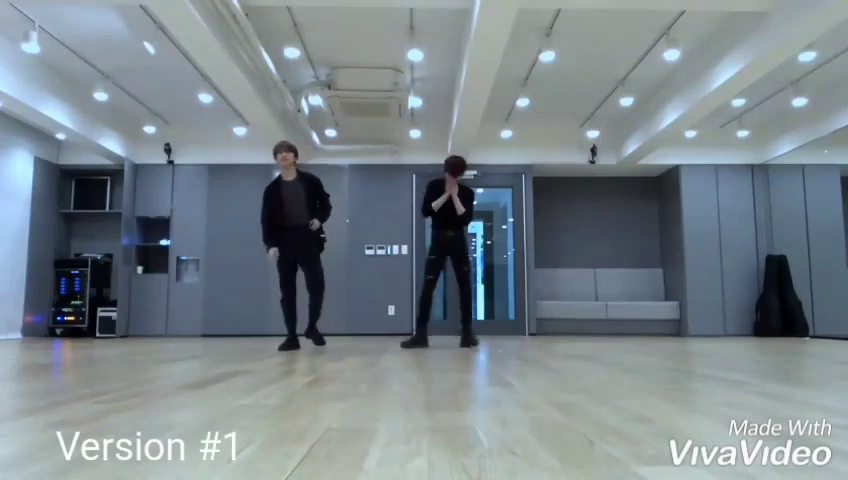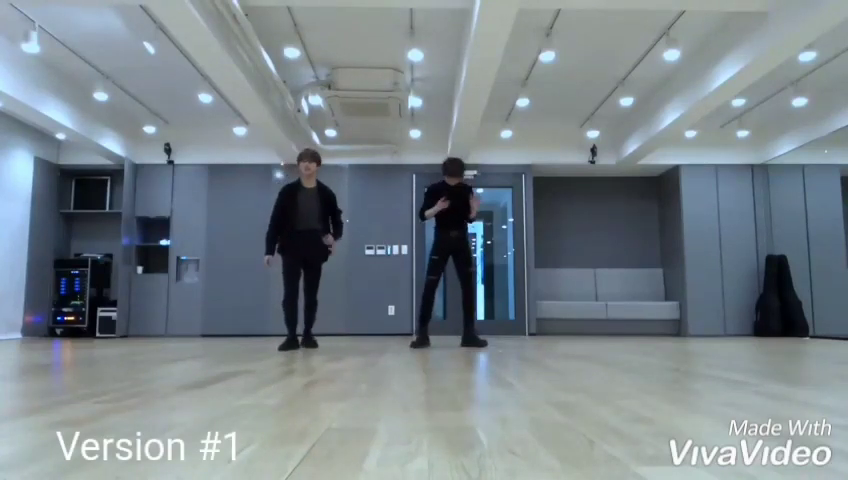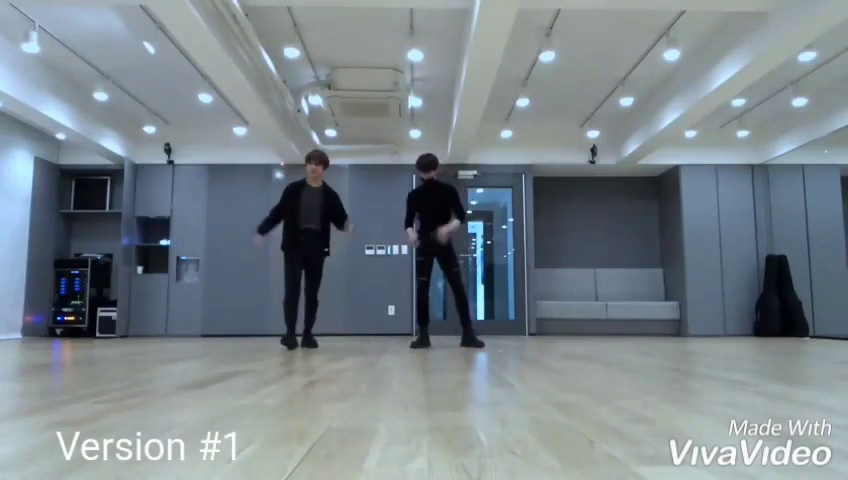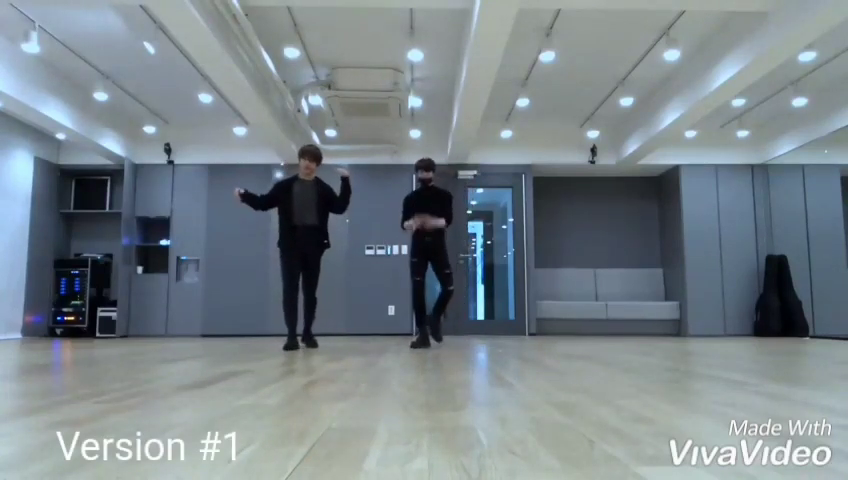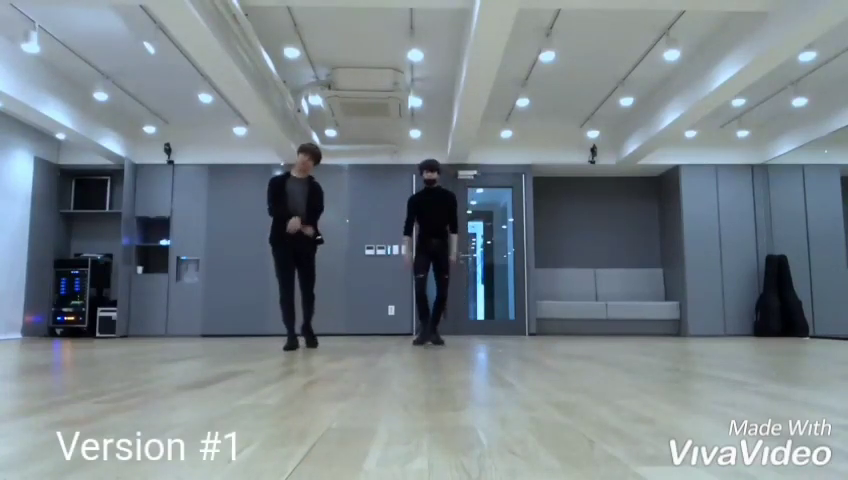
dt=0.5s
person 1, frame 1
left shoulder: (310, 181)
right shoulder: (272, 189)
left elbow: (325, 203)
right elbow: (267, 220)
left wrist: (320, 219)
right wrist: (270, 244)
left hip: (308, 240)
right hip: (285, 242)
left knee: (316, 285)
right knee: (287, 290)
left ankle: (312, 327)
right ankle: (292, 336)
person 1, frame 2
left shoulder: (326, 193)
right shoulder: (288, 191)
left elbow: (336, 218)
right elbow: (276, 221)
left wrist: (334, 236)
right wrist: (269, 249)
left hip: (316, 247)
right hip: (292, 245)
left knee: (311, 293)
right knee: (290, 292)
left ankle: (307, 334)
right ankle: (291, 336)
person 1, frame 3
left shoulder: (329, 194)
right shoulder: (293, 189)
left elbow: (340, 218)
right elbow: (278, 212)
left wrist: (346, 225)
right wrist: (262, 230)
left hip: (317, 247)
right hip: (294, 245)
left knee: (312, 293)
right knee: (292, 290)
left ankle: (307, 334)
right ankle: (290, 332)
person 1, frame 4
left shoulder: (323, 188)
right shoulder: (285, 186)
left elbow: (339, 208)
right elbow: (263, 203)
left wrist: (346, 183)
right wrist: (244, 195)
left hip: (314, 242)
right hip: (290, 242)
left knee: (310, 290)
right knee: (290, 290)
left ankle: (307, 332)
right ankle: (292, 335)
person 1, frame 5
left shoulder: (314, 187)
right shoulder: (278, 182)
left elbow: (316, 212)
right elbow: (272, 208)
left wrist: (308, 225)
right wrist: (290, 219)
left hip: (305, 241)
right hip: (282, 240)
left knee: (308, 288)
right knee: (286, 289)
left ankle: (307, 327)
right ankle: (291, 335)
person 2, frame 1
left shoulder: (467, 193)
right shoulder: (434, 187)
left elbow: (466, 219)
right elbow: (425, 211)
left wrist: (455, 196)
right wrist: (445, 195)
left hip: (458, 241)
right hip: (439, 240)
left knee: (465, 286)
right knee: (428, 286)
left ankle: (467, 333)
right ankle: (420, 334)
person 2, frame 2
left shoulder: (466, 191)
right shoulder: (433, 190)
right elbow: (423, 214)
left wrist: (474, 208)
right wrist: (436, 209)
left hip: (461, 241)
right hip: (441, 240)
left knee: (468, 287)
right knee: (430, 286)
left ankle: (469, 333)
right ankle: (422, 333)
person 2, frame 3
left shoulder: (448, 191)
right shoulder: (414, 195)
left elbow: (460, 216)
right elbow: (409, 221)
left wrist: (447, 228)
right wrist: (412, 234)
left hip: (444, 242)
right hip: (424, 243)
left knee: (458, 287)
right knee: (422, 288)
left ankle: (468, 334)
right ankle: (423, 334)
person 2, frame 4
left shoulder: (444, 195)
right shoulder: (410, 198)
left elbow: (448, 220)
right elbow: (404, 223)
left wrist: (434, 222)
right wrist: (412, 223)
left hip: (438, 244)
right hip: (419, 246)
left knee: (448, 287)
right knee: (418, 289)
left ankle: (435, 320)
right ankle: (423, 334)
person 2, frame 5
left shoulder: (448, 197)
right shoulder: (415, 199)
left elbow: (453, 225)
right elbow: (409, 226)
left wrist: (453, 250)
right wrist: (407, 251)
left hip: (441, 246)
right hip: (423, 247)
left knee: (442, 291)
right knee: (420, 286)
left ankle: (433, 329)
right ankle: (425, 328)
